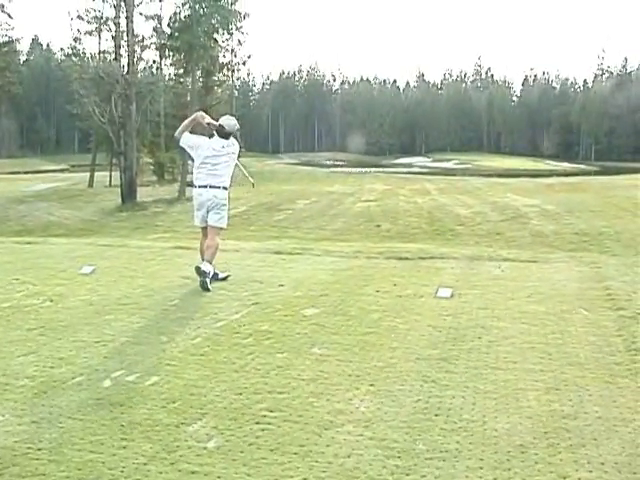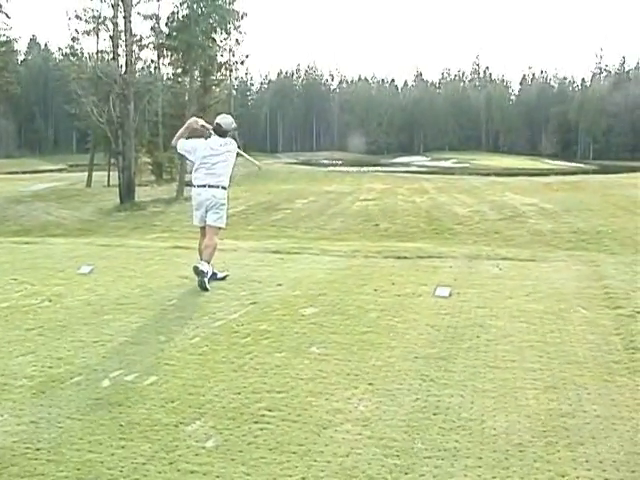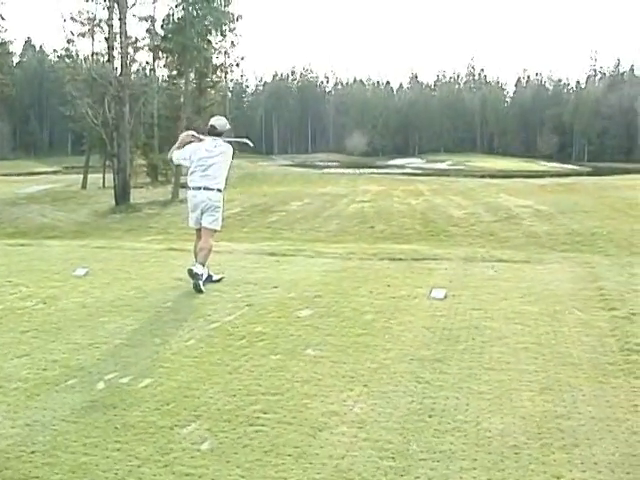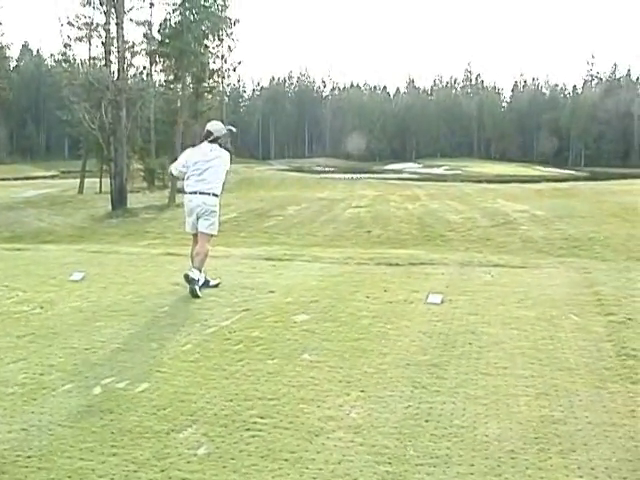
dt=0.2s
person 1, frame 1
left shoulder: (202, 143)
right shoulder: (234, 146)
left elbow: (179, 135)
right elbow: (225, 134)
left wrist: (195, 118)
right wrist: (211, 122)
left hip: (200, 192)
right hip: (219, 194)
left knee: (205, 233)
right knee: (214, 235)
left ankle: (209, 271)
right ankle: (206, 267)
person 1, frame 2
left shoulder: (200, 144)
right shoulder: (232, 146)
left elbow: (176, 143)
right elbow: (222, 136)
left wrist: (189, 125)
right wrist: (206, 127)
left hip: (199, 192)
right hip: (218, 193)
left knee: (204, 233)
right knee: (213, 234)
left ankle: (208, 270)
right ankle: (204, 267)
person 1, frame 3
left shoulder: (194, 148)
right shoulder: (227, 149)
left elbow: (172, 156)
left wrist: (181, 141)
right wrist: (201, 138)
left hip: (194, 194)
right hip: (213, 196)
left knee: (199, 235)
right knee: (208, 236)
left ankle: (203, 273)
right ankle: (198, 269)
person 1, frame 4
left shoulder: (191, 153)
right shoulder: (224, 156)
left elbow: (174, 171)
left wrist: (180, 160)
left hip: (191, 198)
right hip: (210, 200)
left knee: (196, 240)
right knee: (204, 241)
left ankle: (200, 278)
right ankle: (195, 274)
